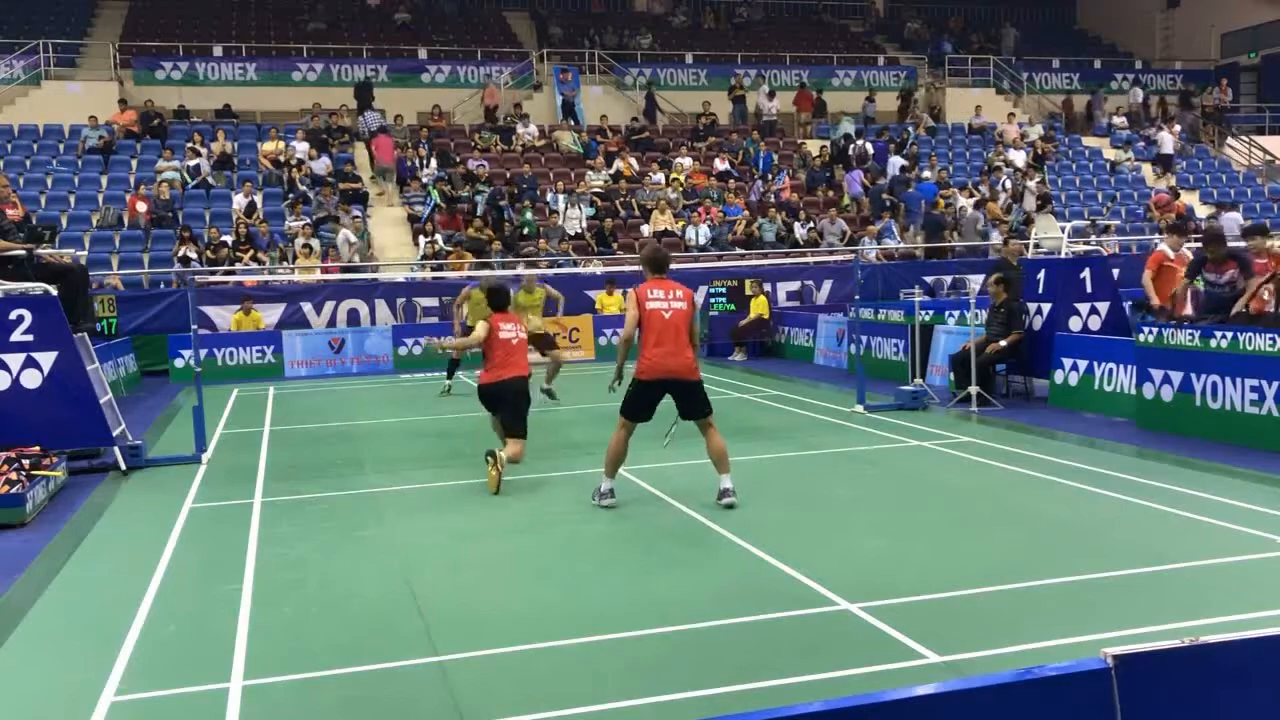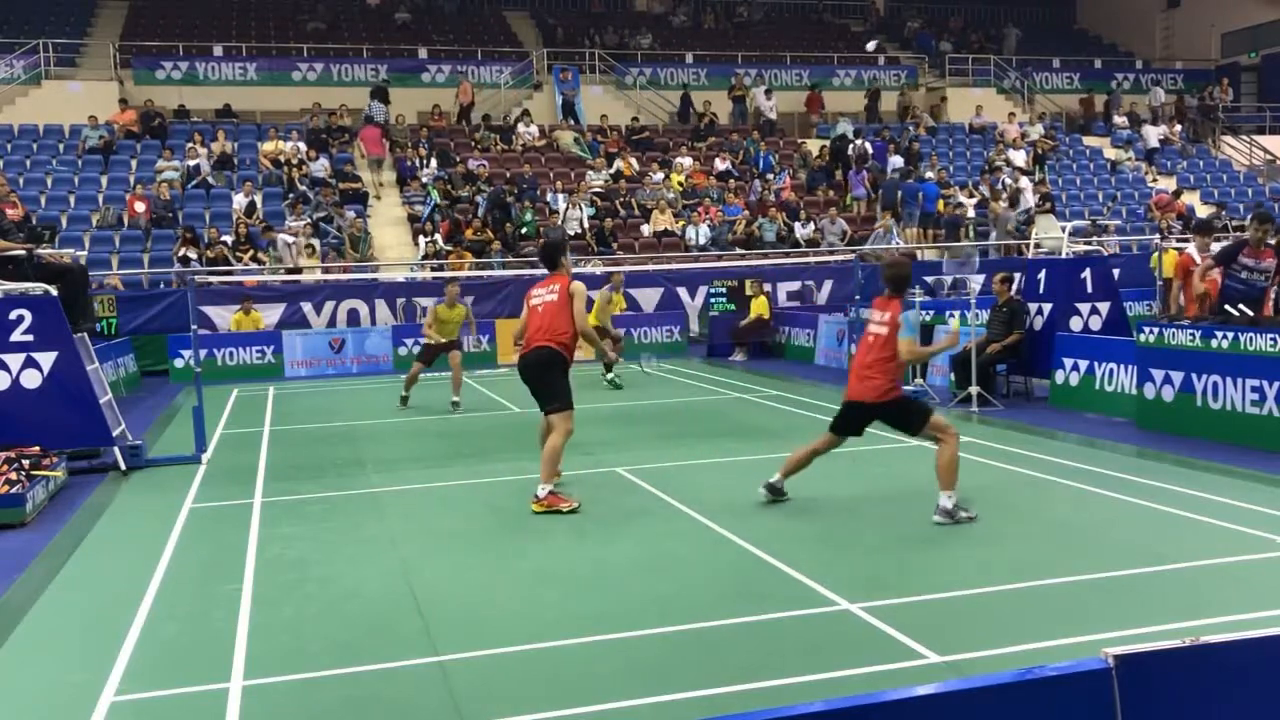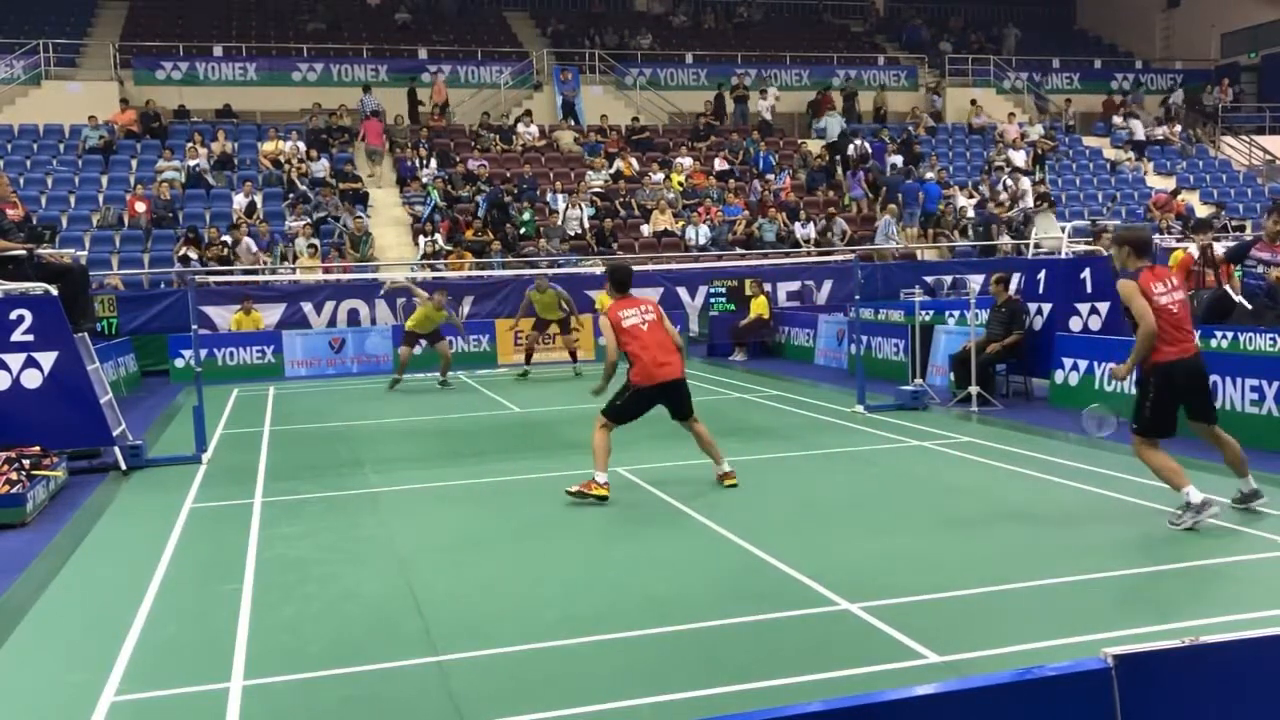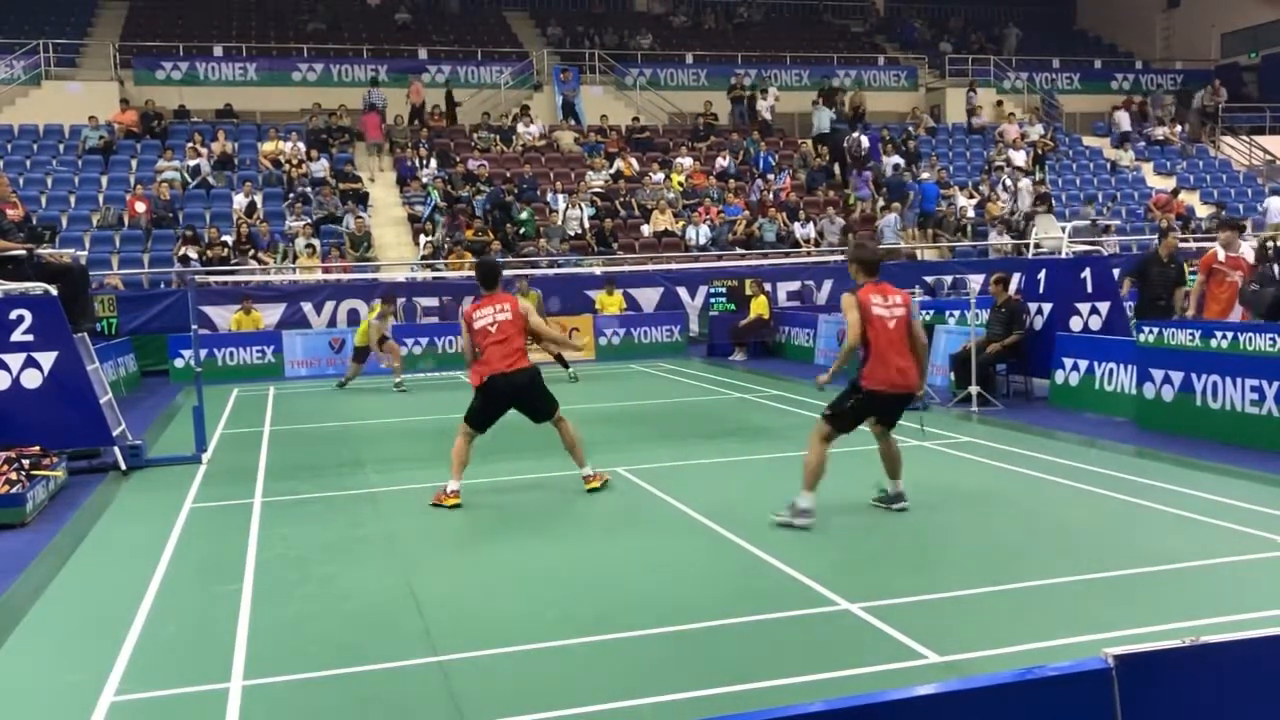
dt=1s
person 1, frame 1
left shoulder: (637, 293)
right shoulder: (687, 294)
left elbow: (628, 334)
left wrist: (618, 369)
left hip: (650, 371)
right hip: (686, 370)
left knee: (624, 428)
right knee: (708, 427)
left ankle: (606, 489)
right ankle: (726, 488)
person 1, frame 2
left shoulder: (877, 304)
right shoulder: (907, 313)
right elbow: (907, 356)
right wrist: (944, 346)
left hip: (858, 392)
right hip: (885, 395)
left knee: (828, 442)
right knee: (948, 435)
left ankle: (775, 483)
right ankle: (946, 505)
person 1, frame 3
left shoulder: (1128, 282)
right shoulder: (1171, 275)
left elbow: (1148, 327)
right elbow: (1179, 320)
left wrist: (1129, 365)
left hip: (1162, 368)
right hip: (1192, 362)
left knee: (1144, 444)
right knee: (1211, 431)
left ankle: (1196, 500)
right ankle: (1249, 489)
person 1, frame 4
left shoulder: (853, 297)
right shoulder: (901, 296)
left elbow: (853, 340)
right elbow: (921, 342)
left wrist: (831, 373)
right wrist: (920, 381)
left hip: (875, 383)
right hip: (905, 384)
left knee: (820, 436)
right knee: (881, 431)
left ankle: (804, 507)
right ankle: (896, 493)
person 2, frame 1
left shoulder: (485, 323)
right shoulder: (521, 324)
left elbow: (474, 341)
left wrist: (442, 344)
left hip: (489, 387)
right hip: (517, 384)
left knee: (498, 412)
right knee: (515, 450)
left ankle: (505, 452)
right ankle: (503, 456)
person 2, frame 2
left shoulder: (533, 292)
right shoulder: (574, 286)
left elbow: (518, 334)
right elbow: (582, 327)
right wrist: (606, 352)
left hip: (527, 360)
right hip: (549, 359)
left knee: (553, 414)
right knee: (564, 426)
left ankle: (549, 469)
right ankle: (544, 495)
person 2, frame 3
left shoulder: (608, 316)
right shoulder: (652, 305)
left elbow: (613, 357)
right elbow: (678, 343)
left wrist: (602, 384)
left hip: (644, 380)
right hip: (674, 375)
left knee: (602, 426)
right knee: (691, 423)
left ankle: (599, 483)
right ankle: (725, 471)
person 2, frame 4
left shoulder: (468, 313)
right shoulder: (519, 303)
left elbow: (469, 354)
right elbow: (546, 334)
left wrist: (478, 375)
right wrist: (574, 344)
left hip: (489, 382)
right hip: (523, 375)
left knee: (465, 435)
right knee: (560, 421)
left ankle: (452, 490)
right ankle: (589, 476)
